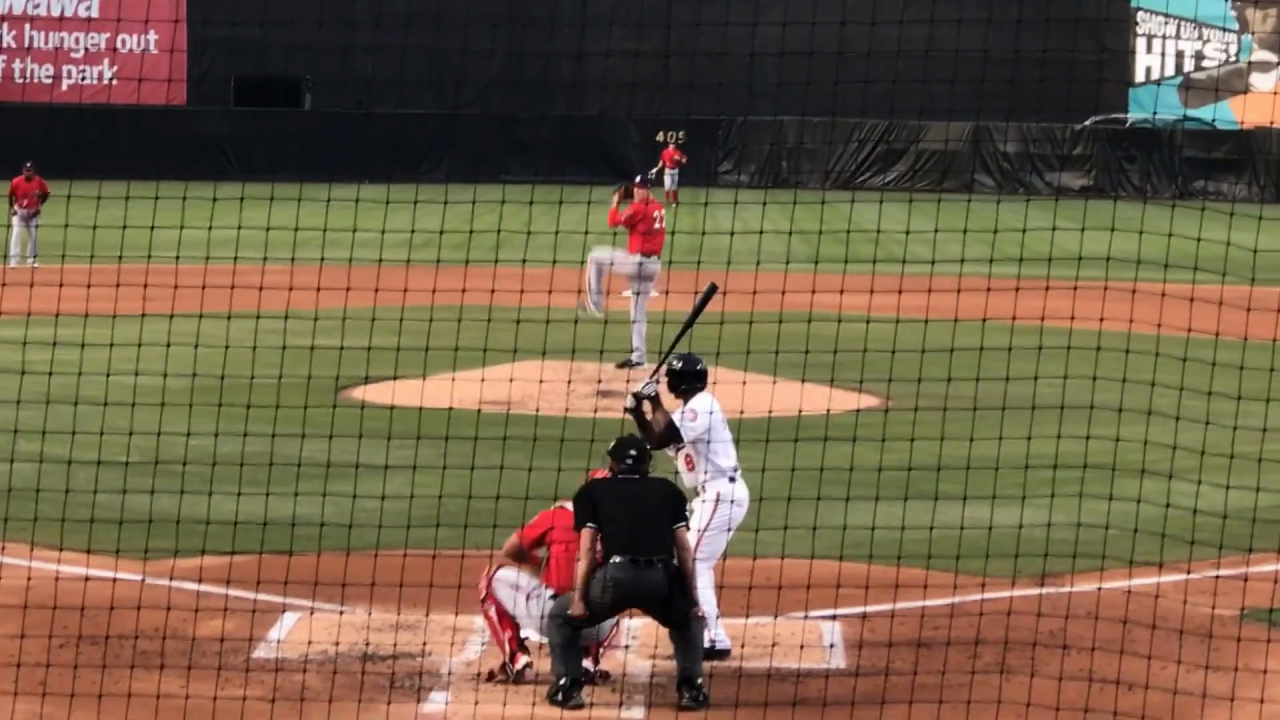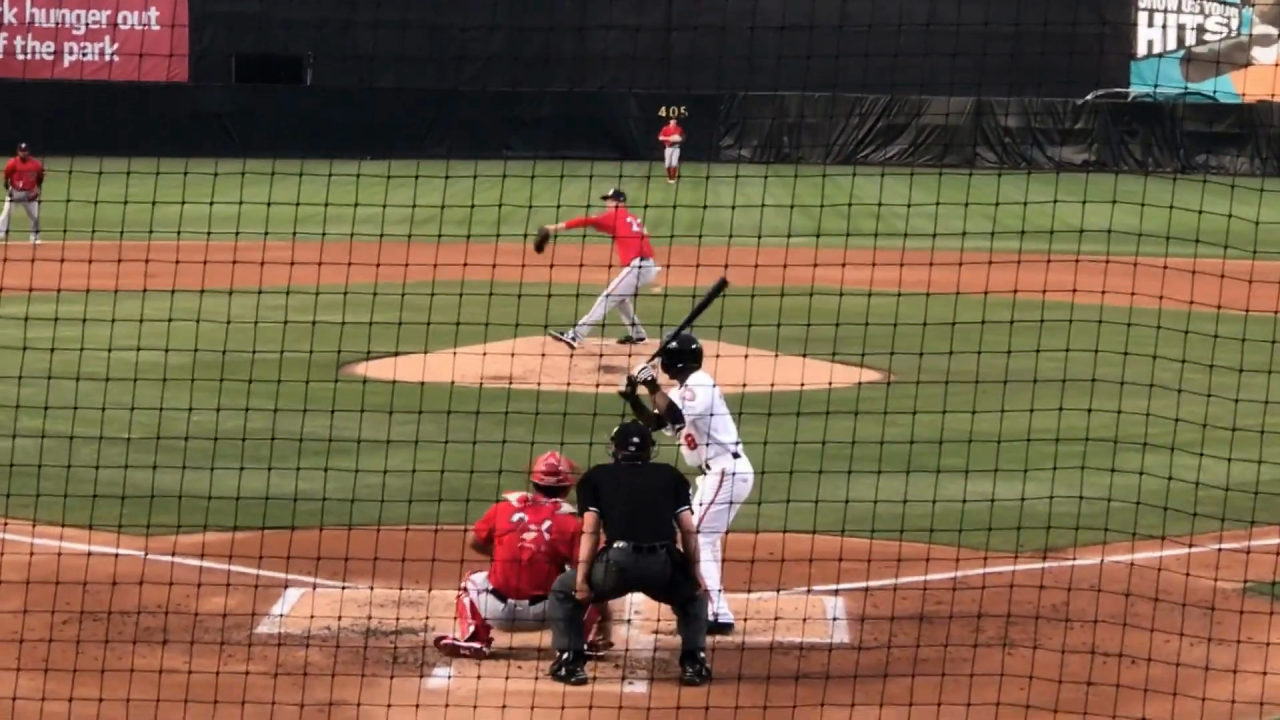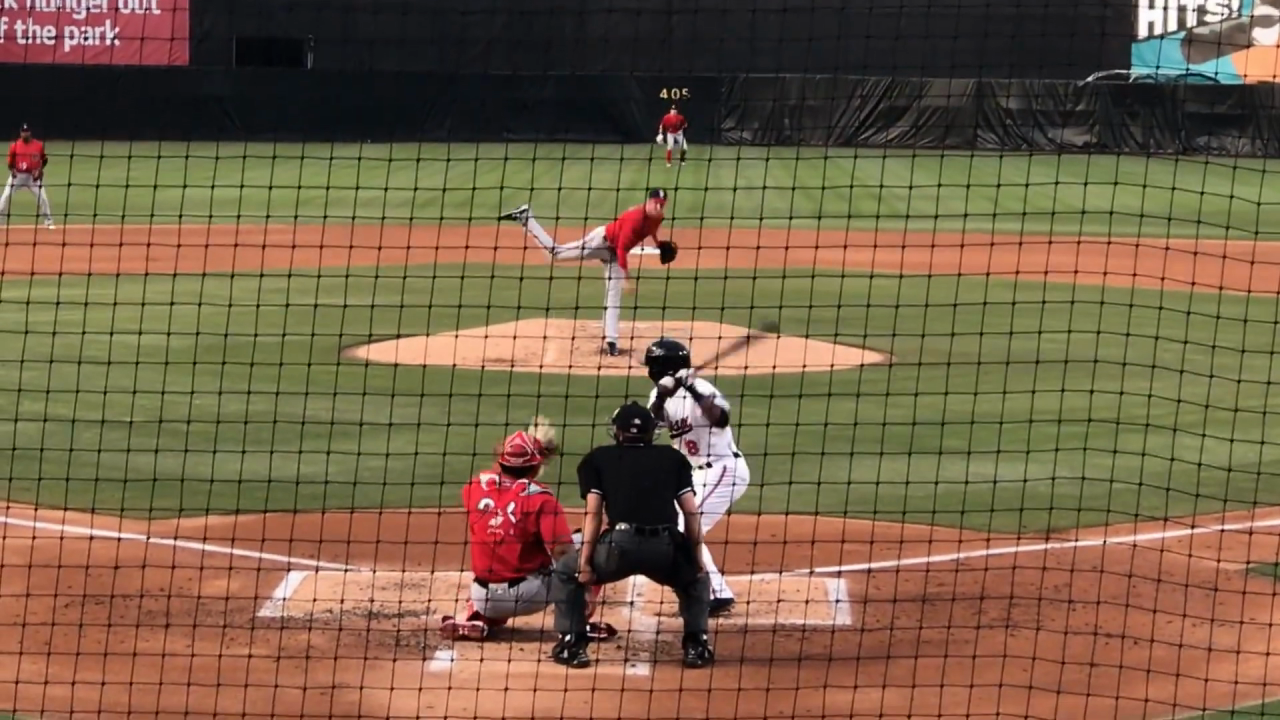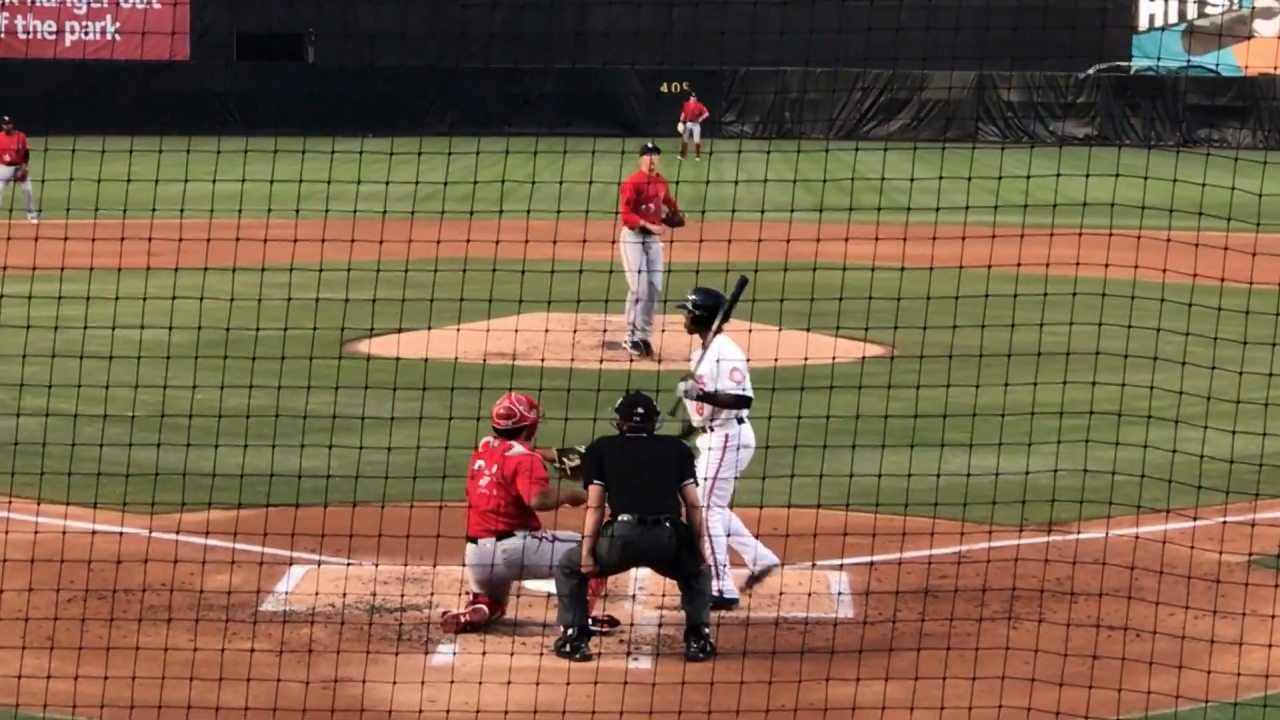
dt=0.7s
person 1, frame 1
left shoulder: (702, 405)
right shoulder: (691, 407)
left elbow: (667, 436)
right elbow: (657, 440)
left wrist: (654, 401)
right wrist: (638, 412)
left hip: (722, 495)
right hip: (714, 495)
left knee: (693, 566)
right knee: (694, 563)
left ankle: (715, 641)
right ankle: (703, 630)
person 1, frame 2
left shoulder: (700, 384)
right shoulder: (681, 390)
left elbow: (674, 416)
right elbow: (654, 422)
left wrist: (652, 385)
right wrist: (633, 396)
left hip: (728, 472)
right hip: (717, 473)
left knee: (697, 539)
right knee: (702, 537)
left ankle: (718, 616)
right ankle: (706, 602)
person 1, frame 3
left shoulder: (701, 390)
right shoulder: (661, 394)
left elbow: (722, 420)
right elbow: (654, 416)
left wrist: (692, 390)
right wrist: (663, 394)
left hip: (725, 470)
right hip: (704, 471)
left ankle: (717, 594)
person 1, frame 4
left shoulder: (725, 351)
right shoulder: (704, 352)
left elbow: (743, 399)
left wrist: (702, 393)
right wrist: (680, 436)
left hip: (727, 438)
right hip: (717, 438)
left knee: (709, 512)
right knee: (715, 510)
left ankle: (722, 591)
right ankle: (761, 558)
person 2, frame 1
left shoulder: (594, 490)
right shoulder: (667, 489)
left elbow: (587, 547)
right elbow: (684, 548)
left wrist: (578, 596)
right wrist: (691, 595)
left hip: (616, 576)
right hip: (660, 578)
left knee: (562, 614)
right knee: (688, 619)
left ankle: (567, 688)
right ankle: (691, 688)
person 2, frame 2
left shoulder: (597, 476)
right shoulder: (670, 475)
left elbow: (591, 531)
right elbow: (688, 530)
left wrist: (581, 580)
right wrist: (694, 576)
left hip: (618, 562)
right hip: (663, 566)
left knee: (563, 589)
right knee: (694, 595)
left ankle: (571, 662)
right ankle: (694, 663)
person 2, frame 3
left shoulder: (598, 458)
right shoulder: (672, 457)
left elbow: (593, 513)
right elbow: (691, 512)
left wrist: (584, 563)
right wrist: (694, 558)
left hip: (621, 545)
right hip: (665, 549)
left knee: (566, 571)
right knee: (695, 578)
left ankle: (573, 644)
right ankle: (696, 645)
person 2, frame 4
left shoulder: (601, 448)
right shoulder: (676, 447)
left elbow: (595, 504)
right elbow: (693, 504)
left wrist: (587, 553)
right wrist: (696, 550)
left hip: (623, 536)
right hip: (668, 539)
left knee: (569, 566)
right knee: (698, 570)
left ankle: (575, 638)
right ankle: (698, 638)
person 3, frame 1
left shoulder: (559, 515)
left elbow: (510, 550)
left wrist: (538, 564)
left hip: (551, 612)
right hip: (592, 628)
left knee: (494, 579)
right knee: (610, 618)
left ankle: (516, 659)
right ankle: (588, 660)
person 3, frame 2
left shoulder: (504, 508)
right shoulder: (570, 524)
left elbow: (476, 542)
right wrist: (604, 616)
left hip: (497, 611)
right hip: (542, 613)
left knee: (472, 582)
left ankle: (472, 640)
person 3, frame 3
left shoulder: (478, 487)
right shoulder: (540, 499)
right elbow: (562, 552)
left hip: (483, 597)
right hip: (527, 594)
left ankle: (476, 620)
person 3, frame 4
left shoulder: (484, 447)
right shoulder: (523, 456)
right elbow: (538, 500)
left wrist: (546, 455)
right wrist: (572, 494)
left hip: (476, 552)
right hip: (513, 546)
left knee: (490, 607)
left ankle: (475, 612)
person 4, frame 1
left shoulder: (640, 208)
right shoulder: (659, 208)
left elbow: (614, 221)
left wrist: (615, 203)
right wrist: (622, 205)
left hip: (638, 261)
right hip: (653, 264)
left knee: (596, 256)
right knee: (638, 310)
left ankle: (593, 305)
right ankle: (638, 356)
person 4, frame 2
left shoulder: (613, 218)
right shoulder: (635, 221)
left elbow: (588, 221)
left wrist: (559, 226)
left hip: (638, 268)
right hip: (648, 267)
left knee: (606, 300)
right knee: (619, 298)
left ankle: (574, 336)
right ankle: (637, 333)
person 4, frame 3
left shoulder: (657, 216)
right shoulder: (635, 218)
right elbow: (621, 250)
left wrist: (659, 243)
right wrist: (625, 276)
left hip: (615, 251)
right hip: (601, 241)
left knee: (614, 297)
right knee: (555, 251)
left ankle: (611, 340)
right ankle: (525, 216)
person 4, frame 4
left shoulder: (662, 181)
right shoulder: (632, 182)
left elbow: (668, 201)
right elbow: (625, 213)
left wrist: (676, 211)
right wrist: (648, 225)
left hip: (652, 239)
right hip: (632, 237)
left knee: (654, 289)
right knee: (638, 289)
left ankle: (644, 336)
right ankle: (632, 338)
